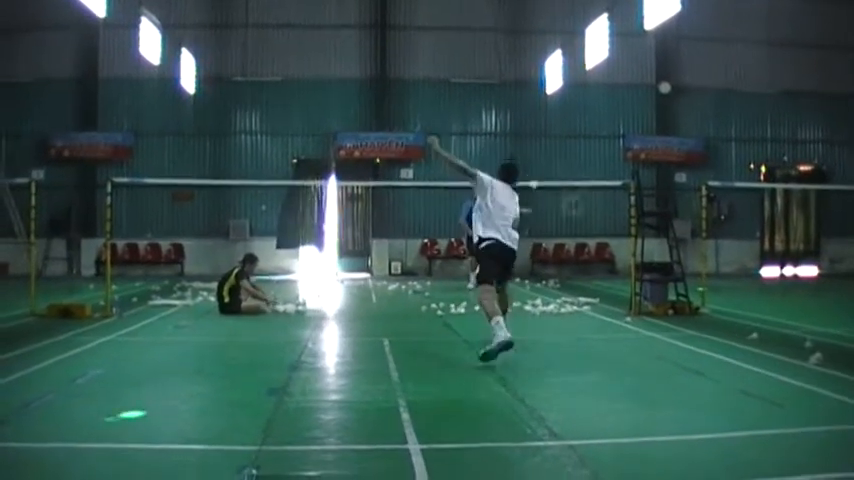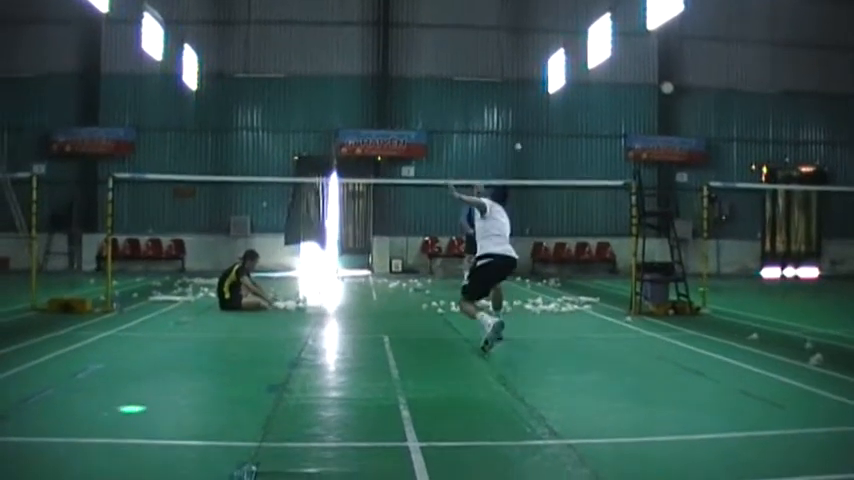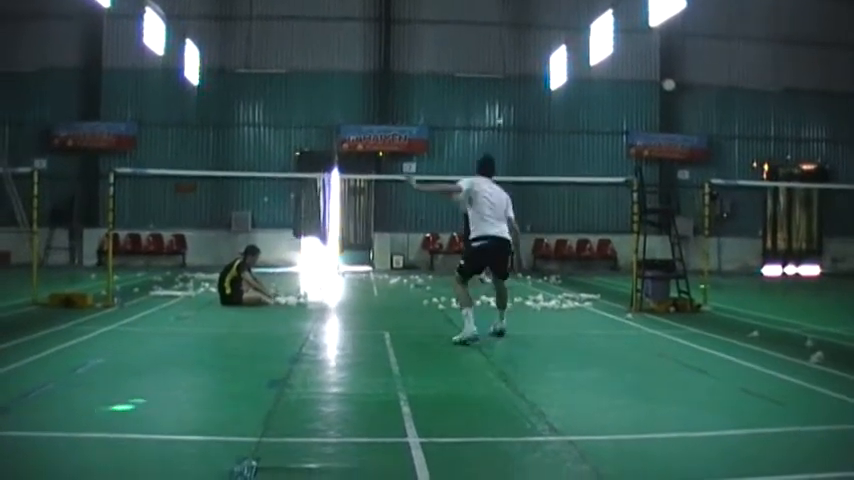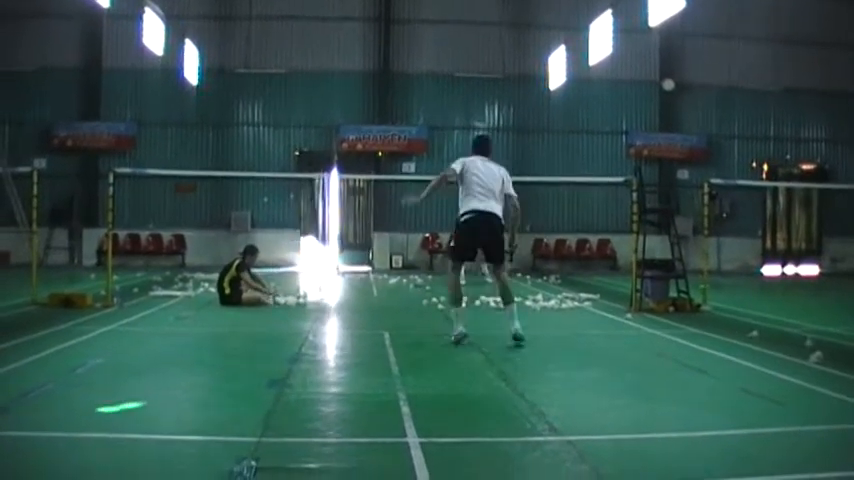
dt=0.2s
person 1, frame 1
left shoulder: (489, 184)
right shoulder: (513, 197)
left elbow: (466, 168)
left wrist: (438, 149)
left hip: (489, 243)
right hip: (509, 247)
left knee: (486, 293)
right knee: (501, 287)
left ankle: (501, 334)
right ankle: (501, 328)
person 1, frame 2
left shoulder: (486, 204)
right shoulder: (503, 215)
left elbow: (479, 205)
left wrist: (458, 195)
left hip: (490, 258)
right hip: (509, 258)
left knee: (465, 303)
right knee: (494, 286)
left ankle: (492, 323)
right ankle: (495, 327)
person 1, frame 3
left shoulder: (472, 182)
right shoulder: (502, 193)
left elbow: (450, 189)
right elbow: (514, 228)
left wrist: (420, 187)
left hip: (482, 240)
right hip: (503, 241)
left knee: (460, 281)
right knee: (499, 282)
left ankle: (469, 329)
right ankle: (500, 324)
person 1, frame 4
left shoulder: (464, 162)
right shoulder: (501, 171)
left elbow: (444, 176)
right elbow: (514, 205)
left wrist: (420, 198)
right wrist: (513, 234)
left hip: (469, 219)
right hip: (494, 221)
left knee: (454, 272)
right knee: (500, 274)
left ankle: (459, 327)
right ankle: (515, 326)
